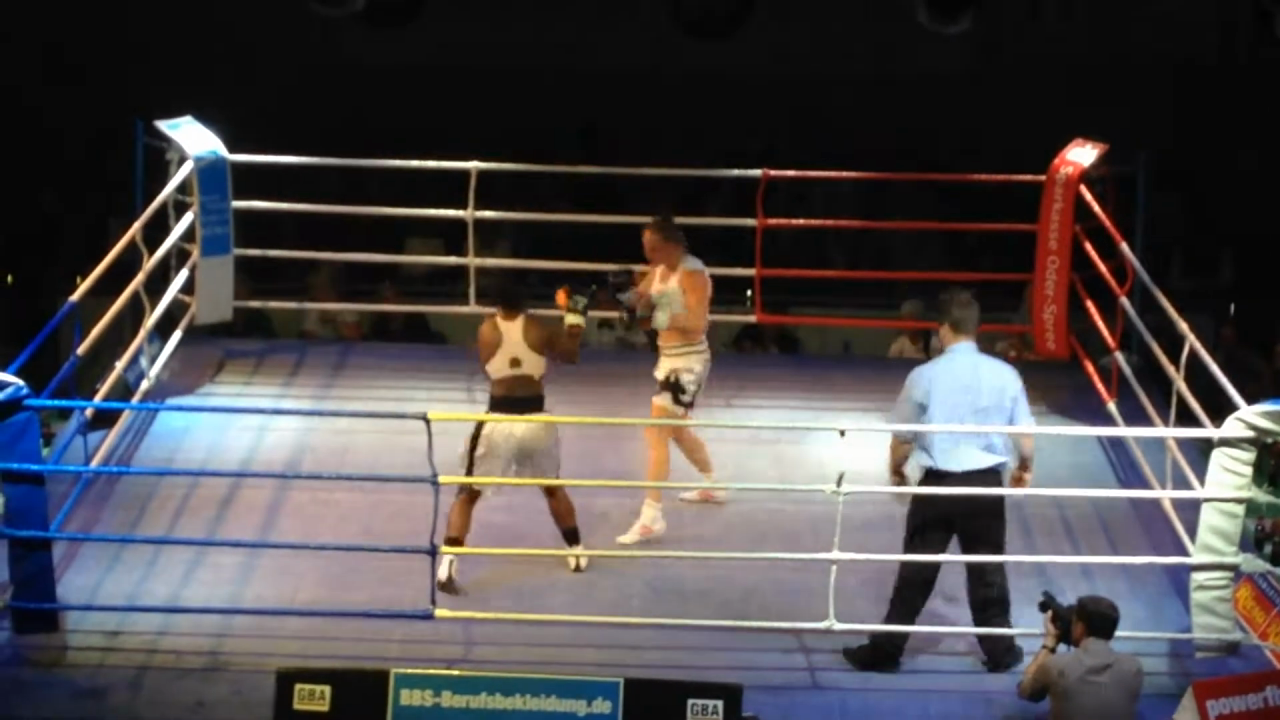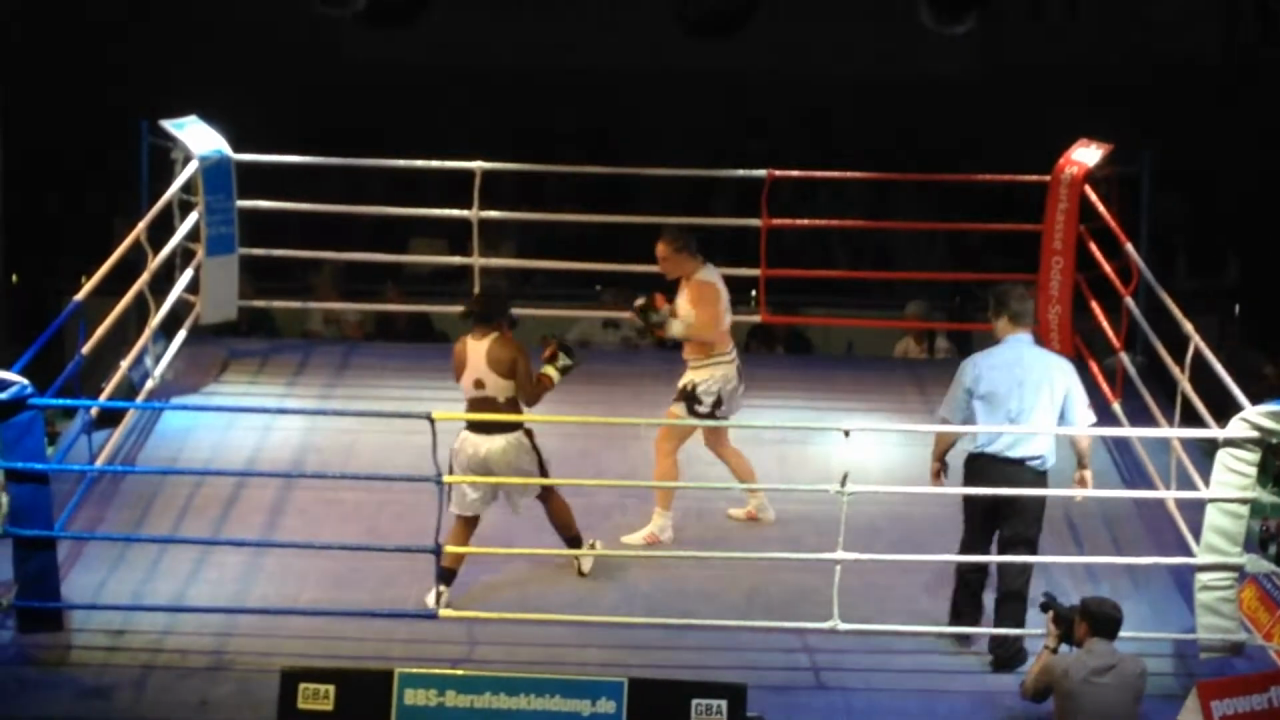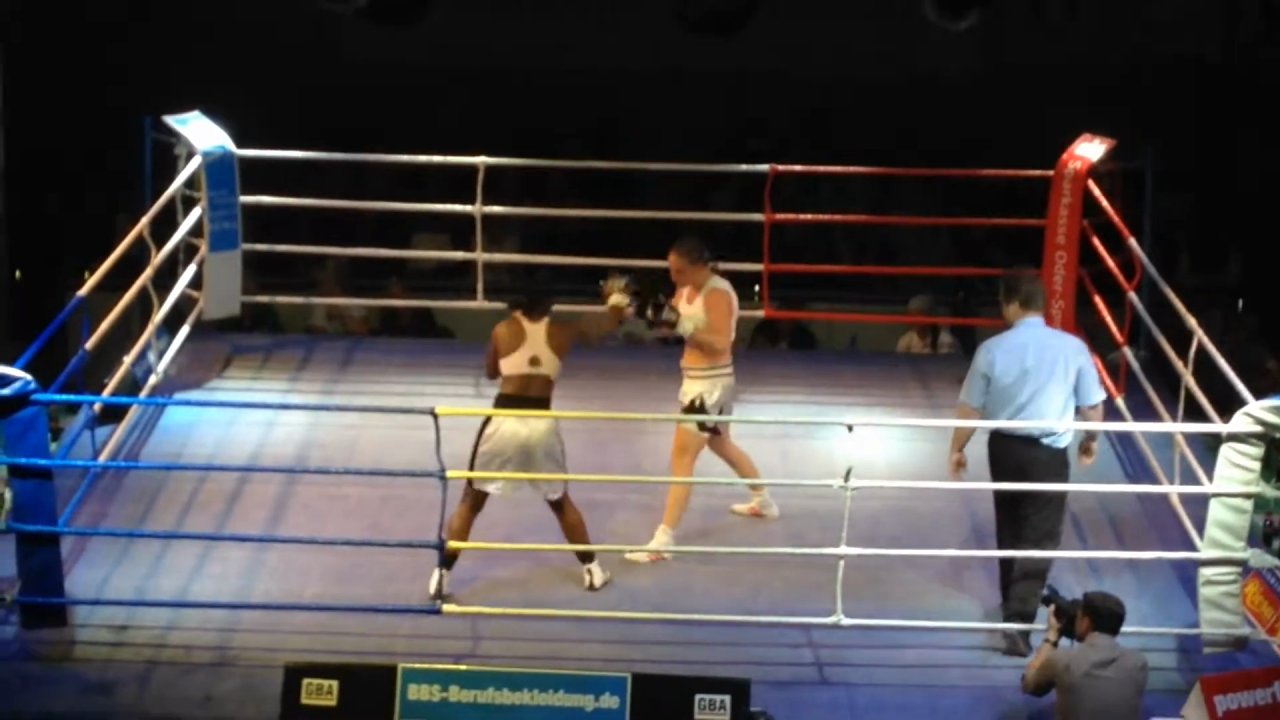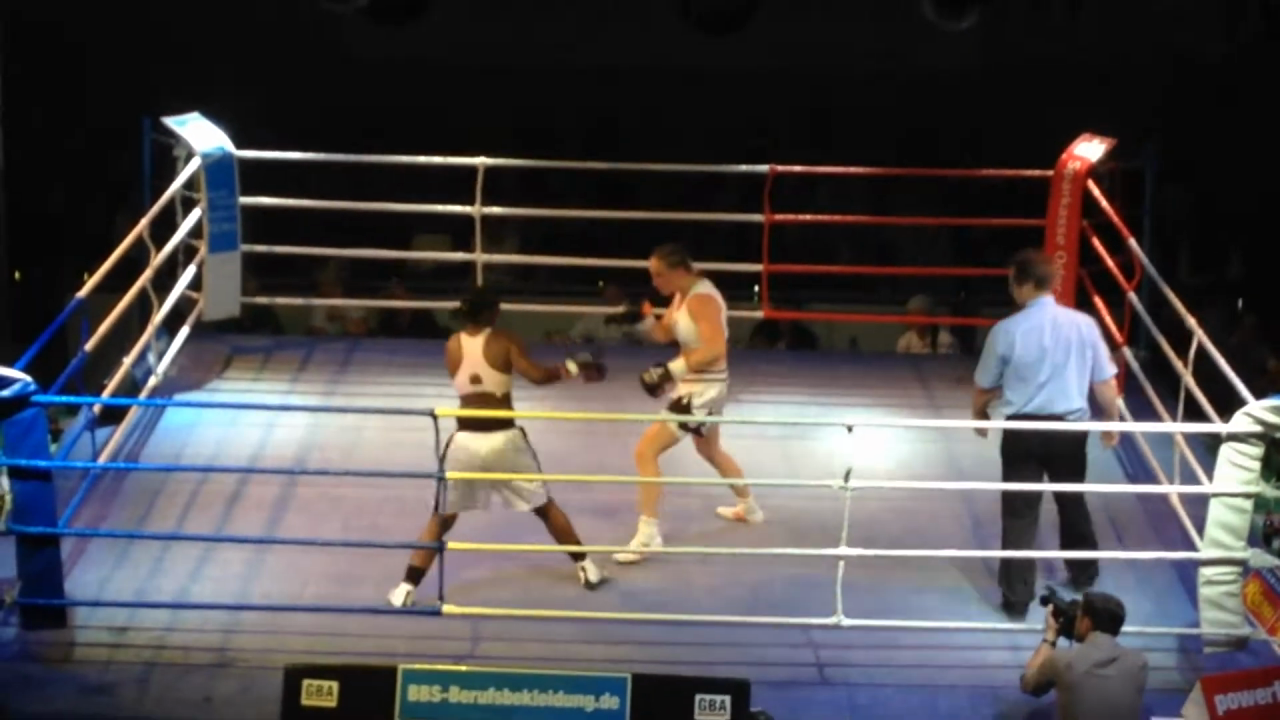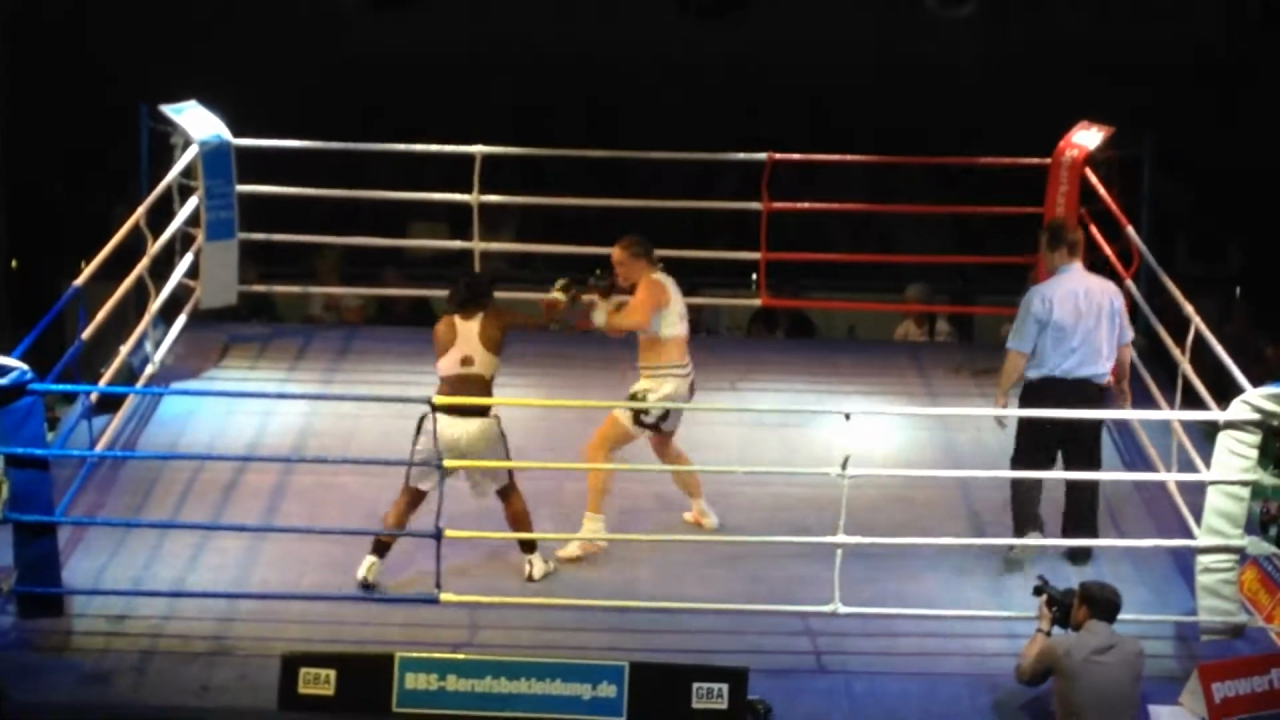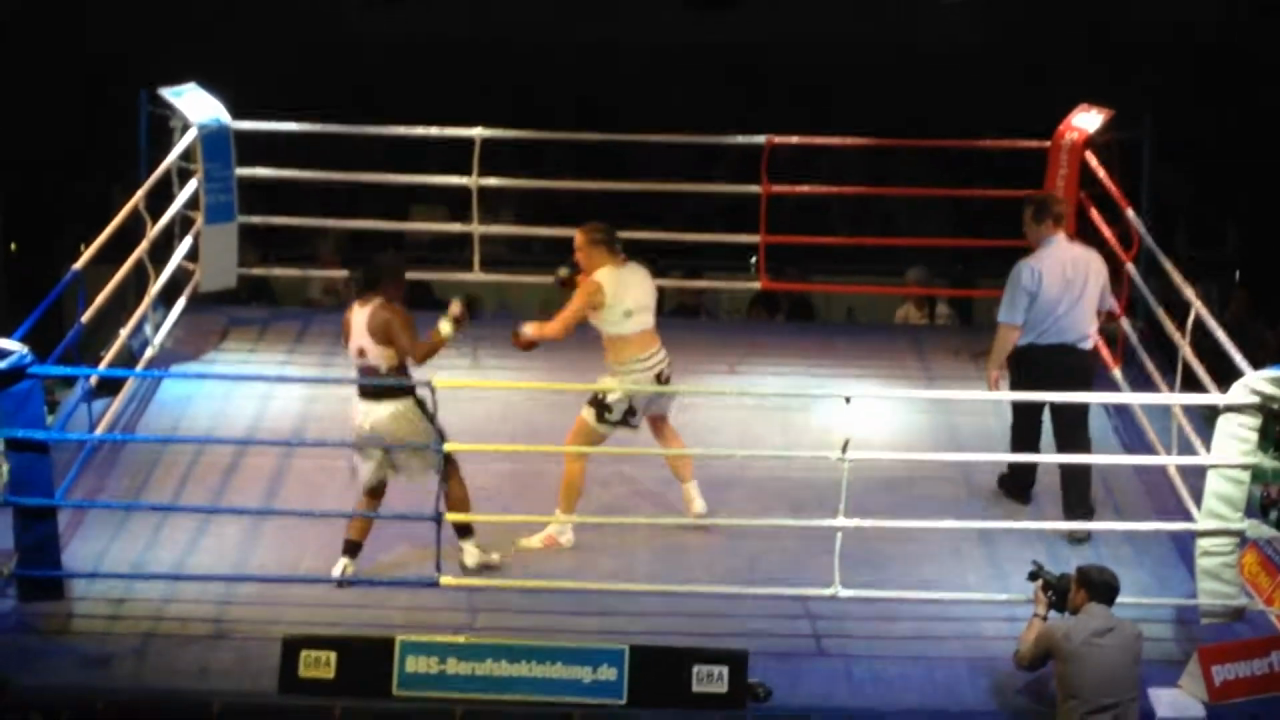
dt=0.4s
person 1, frame 1
left shoulder: (924, 376)
right shoulder: (1005, 374)
left elbow: (903, 438)
right elbow: (1023, 436)
left wrist: (897, 470)
right wrist: (1024, 468)
left hip: (939, 485)
right hip: (987, 484)
left knee: (916, 571)
right knee: (988, 570)
left ankle: (885, 649)
right ankle: (1000, 649)
person 1, frame 2
left shoulder: (976, 364)
right shoulder: (1059, 367)
left elbow: (951, 423)
right elbow: (1080, 430)
left wrist: (938, 458)
right wrist: (1084, 466)
left hip: (982, 469)
right hip: (1029, 476)
left knee: (974, 548)
right knee: (1017, 561)
left ankle: (964, 623)
right ankle: (1006, 648)
person 1, frame 3
left shoulder: (991, 349)
right shoulder: (1073, 347)
left elbow: (971, 408)
right elbow: (1092, 407)
left wrist: (957, 449)
right wrist: (1090, 440)
left hip: (1003, 448)
right hip: (1048, 454)
left knee: (1009, 530)
right knee: (1040, 539)
left ankle: (1013, 606)
right ankle: (1018, 621)
person 1, frame 4
left shoulder: (1006, 330)
right shoulder: (1084, 325)
left elbow: (985, 387)
right elbow: (1104, 383)
left wrist: (978, 413)
right wrist: (1112, 421)
left hip: (1021, 432)
right hip: (1069, 430)
left knee: (1019, 514)
right knee: (1072, 504)
left ankle: (1017, 598)
right ankle: (1083, 571)
person 1, frame 5
left shoulder: (1041, 295)
right shoulder: (1110, 292)
left elbow: (1019, 353)
right elbow: (1124, 347)
left wrist: (1001, 394)
right wrist: (1123, 383)
left hip: (1044, 392)
right hip: (1091, 392)
left knee: (1028, 464)
right knee: (1084, 471)
left ankle: (1029, 529)
right ankle: (1081, 544)
person 1, frame 6
left shoulder: (1030, 267)
right shoulder: (1093, 260)
left elbow: (1011, 325)
right elbow: (1103, 310)
left wrist: (994, 364)
left hip: (1033, 358)
right hip: (1078, 358)
left knee: (1025, 427)
right knee: (1075, 438)
left ankle: (1019, 486)
right ankle: (1079, 517)
person 2, frame 1
left shoulder: (693, 274)
right shoulder: (660, 268)
left elbow: (698, 323)
right elbow: (641, 298)
left wrist: (656, 315)
right wrist: (632, 296)
left hip: (685, 362)
right hip: (671, 357)
left knee: (655, 435)
right knee: (677, 428)
left ankle: (651, 519)
right ankle: (711, 486)
person 2, frame 2
left shoulder: (703, 285)
right shoulder: (691, 279)
left elbow: (709, 333)
right elbow: (682, 318)
left wrist: (668, 327)
right wrist: (659, 310)
left hip: (709, 375)
right hip: (722, 369)
left knee: (665, 445)
right knee: (717, 443)
left ankle: (660, 526)
right ankle: (759, 505)
person 2, frame 3
left shoulder: (718, 293)
right shoulder: (688, 287)
left elbow: (719, 343)
right elbow: (675, 323)
left wrist: (681, 325)
right wrist: (660, 313)
left hip: (709, 383)
right hip: (698, 380)
left knee: (681, 461)
right knee: (722, 446)
left ankle: (662, 542)
right ankle: (764, 502)
person 2, frame 4
left shoulder: (702, 299)
right shoulder: (683, 294)
left elbow: (715, 349)
right elbow: (664, 333)
left wrist: (672, 370)
right wrist: (645, 321)
left hip: (702, 388)
right hip: (704, 385)
left knee: (645, 452)
right knee: (709, 450)
left ankle: (648, 536)
right ankle: (748, 507)
person 2, frame 5
left shoulder: (653, 286)
right shoulder: (652, 285)
left elbow: (639, 320)
right elbow: (619, 327)
left wrist: (598, 317)
right wrist: (602, 310)
left hip: (661, 383)
right hip: (676, 379)
left knee: (598, 448)
right knee: (664, 447)
left ankle: (592, 532)
right ankle: (703, 510)
person 2, frame 6
left shoulder: (594, 286)
right shoulder: (639, 273)
left elbow: (558, 329)
left wrist: (529, 331)
left hip: (626, 381)
right hip: (657, 368)
left knee: (575, 449)
right knee: (663, 429)
left ankle: (560, 530)
right ankle: (694, 498)
person 3, frame 1
left shoulder: (486, 330)
right shoulder: (539, 326)
right elbow: (571, 355)
right wrist: (575, 316)
left hip: (498, 422)
right hip: (536, 420)
left knee: (467, 494)
right knee: (553, 488)
left ankle: (449, 564)
right ankle: (576, 552)
person 3, frame 2
left shoulder: (460, 347)
right shoulder: (511, 347)
right elbow: (529, 398)
right wrist: (553, 368)
left hip: (472, 440)
right hip: (509, 440)
left knee: (464, 521)
right knee: (548, 493)
left ankle: (440, 590)
right ankle: (581, 555)
person 3, frame 3
left shoulder: (503, 329)
right shoulder: (563, 331)
right elbow: (610, 324)
right wrist: (617, 294)
left hip: (504, 422)
right hip: (542, 425)
left knee: (471, 500)
right knee: (560, 502)
left ankle: (443, 574)
right ankle: (592, 570)
person 3, frame 4
left shoulder: (452, 345)
right shoulder: (503, 341)
right elbow: (538, 375)
right wrist: (574, 367)
left hip: (466, 441)
right hip: (504, 439)
left knee: (440, 519)
right knee: (545, 506)
left ankle: (406, 589)
right ankle: (587, 569)
person 3, frame 5
left shoulder: (442, 327)
right shoulder: (496, 321)
right elbow: (543, 321)
left hip: (441, 422)
right hip: (480, 425)
left knee: (409, 497)
right knee: (508, 492)
left ankle: (372, 564)
right ankle: (534, 562)
person 3, frame 6
left shoulder: (351, 314)
right shoulder: (392, 312)
right elbow: (418, 355)
right wrist: (449, 322)
left hip: (365, 410)
right hip: (399, 409)
left knee: (372, 493)
right knee: (450, 472)
left ankle: (345, 562)
right ankle: (468, 548)
